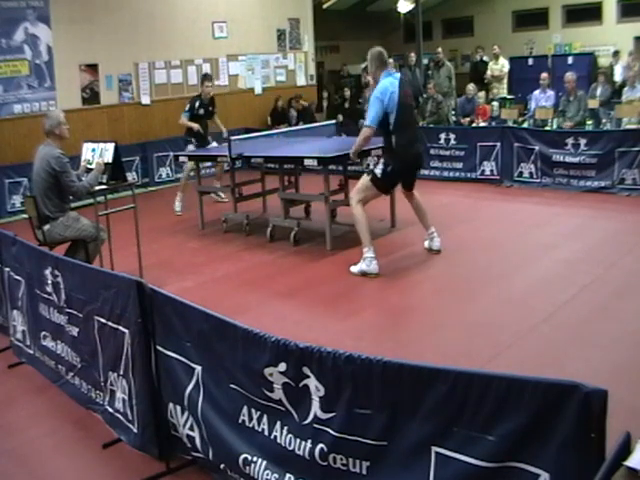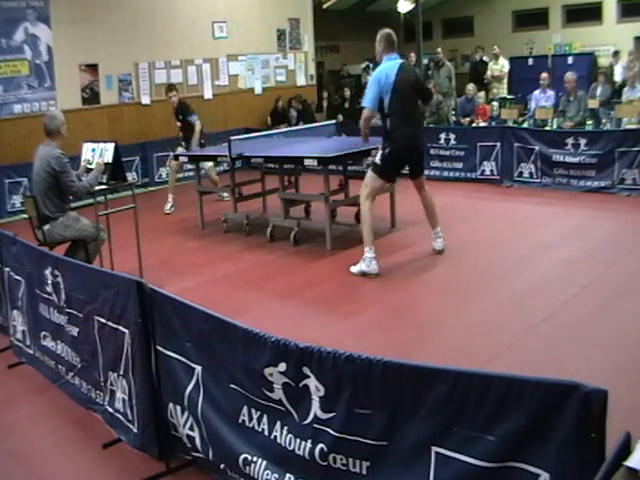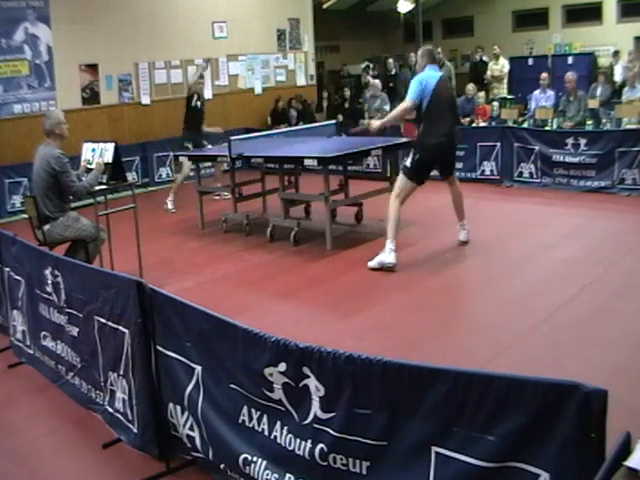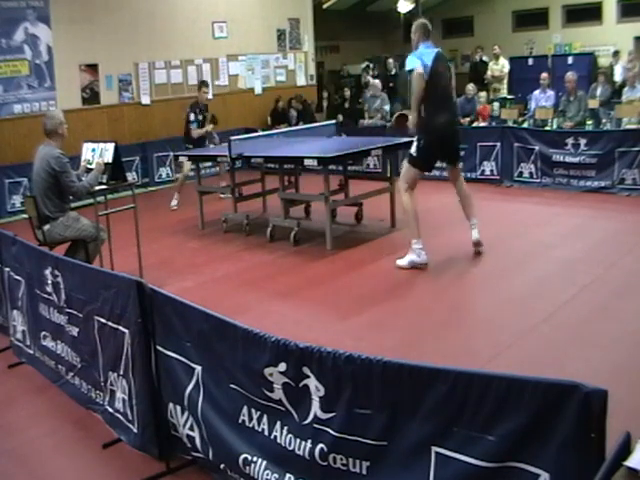
dt=0.5s
person 1, frame 1
left shoulder: (380, 91)
right shoulder: (405, 82)
left elbow: (368, 132)
left wrist: (355, 149)
left hip: (396, 157)
right hip: (415, 153)
left knee: (357, 199)
right knee: (410, 194)
left ankle: (369, 259)
right ankle: (433, 237)
person 1, frame 2
left shoulder: (379, 74)
right shoulder: (410, 71)
left elbow: (367, 115)
right elbow: (429, 99)
left wrist: (364, 132)
left hip: (395, 143)
right hip: (416, 140)
left knee: (366, 196)
right knee: (421, 188)
left ankle: (369, 259)
right ankle: (438, 238)
person 1, frame 3
left shoulder: (421, 79)
right shoulder: (446, 83)
left elbow: (407, 106)
left wrist: (380, 122)
left hip: (427, 146)
right hip: (448, 144)
left knee: (396, 197)
right knee: (452, 182)
left ankle: (389, 252)
right ankle: (463, 229)
person 1, frame 4
left shoulder: (416, 56)
right shoulder: (442, 58)
left elbow: (419, 74)
left wrist: (414, 113)
left hip: (430, 130)
right hip: (449, 127)
left knee: (405, 187)
right knee: (457, 180)
left ankle: (418, 251)
right ankle: (474, 231)
person 2, frame 1
left shoulder: (43, 151)
right shoulder: (56, 156)
right elbow: (77, 191)
left wrist: (81, 171)
right wrist: (96, 172)
left hip: (45, 221)
right hip: (54, 224)
left knee: (88, 230)
right knee: (98, 233)
person 2, frame 2
left shoulder: (43, 151)
right shoulder: (56, 156)
right elbow: (77, 192)
left wrist: (81, 171)
right wrist: (96, 172)
left hip: (45, 221)
right hip: (54, 224)
left knee: (87, 230)
right knee: (98, 233)
person 2, frame 3
left shoulder: (43, 151)
right shoulder: (56, 156)
right elbow: (77, 191)
left wrist: (81, 171)
right wrist: (96, 172)
left hip: (45, 220)
right hip: (54, 224)
left knee: (88, 230)
right knee: (98, 233)
person 2, frame 4
left shoulder: (43, 151)
right shoulder: (56, 156)
right elbow: (77, 191)
left wrist: (81, 171)
right wrist: (96, 172)
left hip: (45, 221)
right hip: (54, 225)
left knee: (87, 230)
right knee: (98, 233)
person 3, frame 1
left shoulder: (212, 100)
right shoulder: (194, 101)
right elbow: (181, 121)
left wrist: (222, 127)
right wrist: (192, 125)
left hip: (205, 137)
right hip: (192, 138)
right knee: (189, 167)
left ankle: (216, 190)
right ankle: (179, 198)
person 3, frame 2
left shoulder: (185, 107)
right shoulder: (176, 110)
left elbow: (198, 124)
left wrist: (195, 142)
right wrist: (181, 134)
left hip: (197, 142)
right hip: (185, 141)
left knee: (212, 176)
right knee: (173, 166)
right ankle: (170, 201)
person 3, frame 3
left shoulder: (201, 102)
right shoulder: (193, 97)
right elbow: (191, 85)
left wrist: (213, 129)
right wrist: (201, 69)
left hip: (199, 139)
right hip: (188, 139)
right knee: (185, 171)
right ankle: (170, 199)
person 3, frame 4
left shoulder: (205, 106)
right shoulder: (193, 110)
right elbow: (194, 134)
left wrist: (211, 132)
right wrist: (207, 129)
left hip: (202, 142)
right hip: (191, 144)
right knee: (185, 172)
right ankle: (176, 196)
